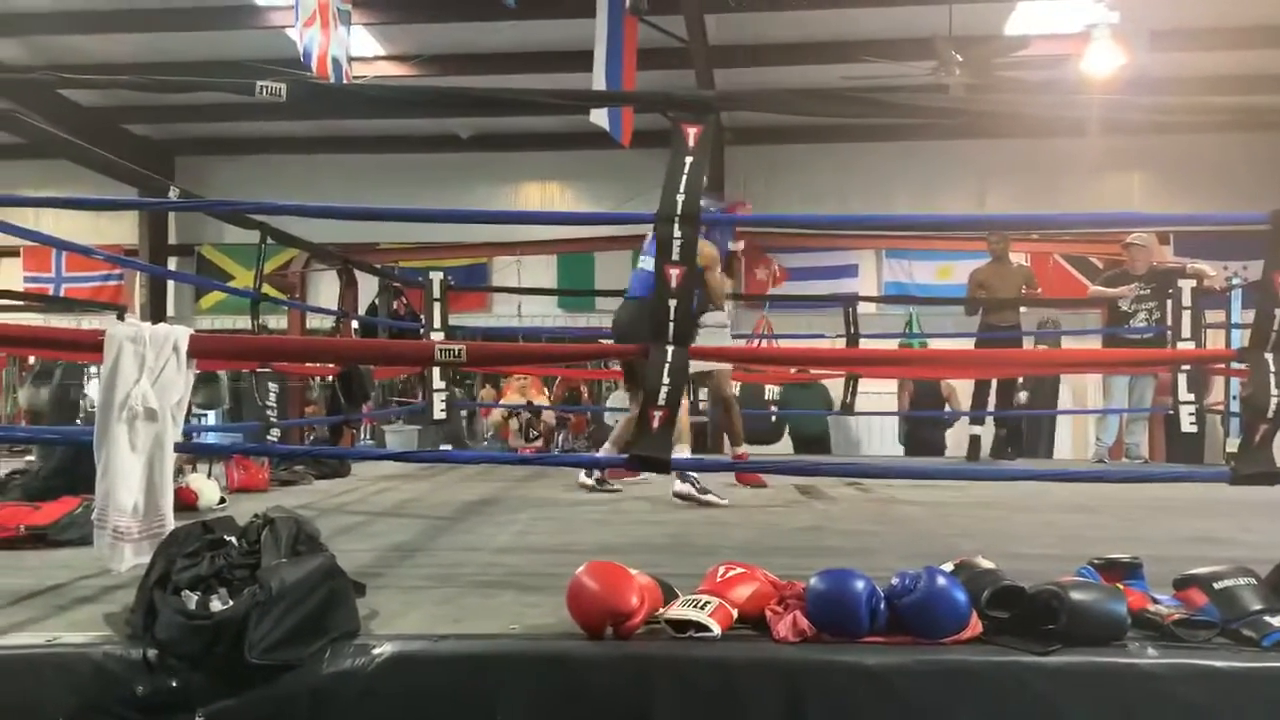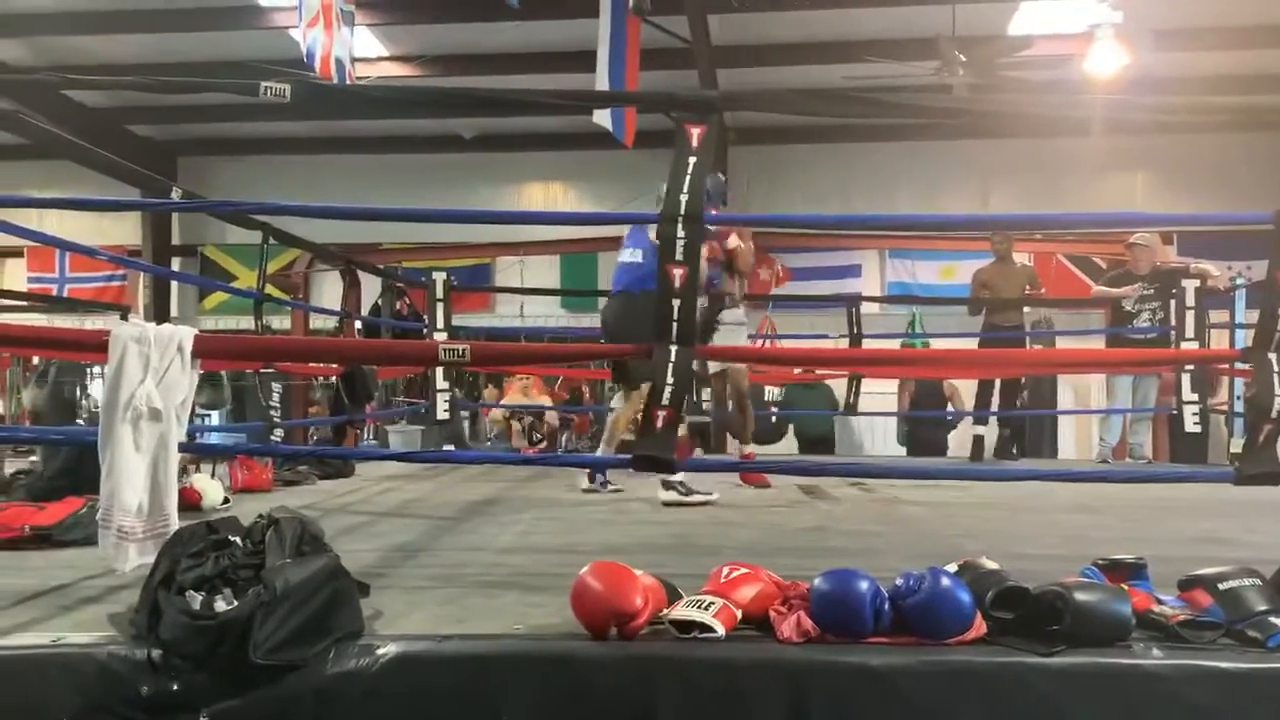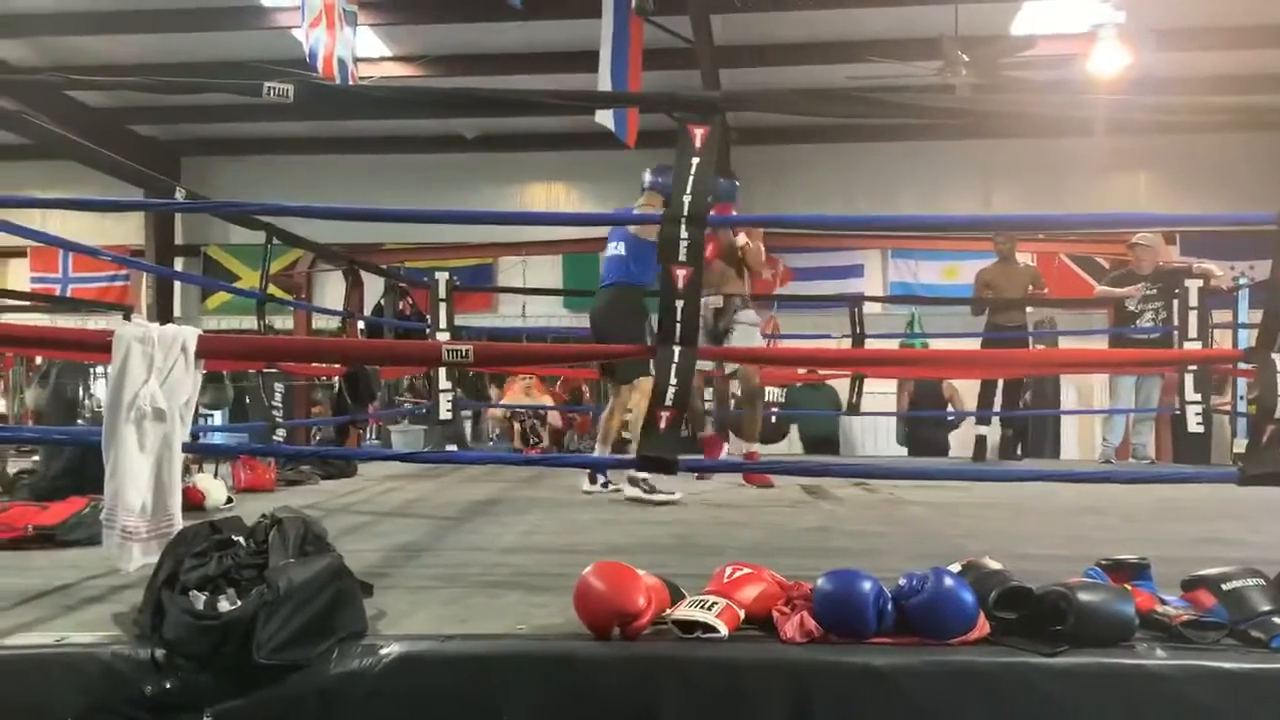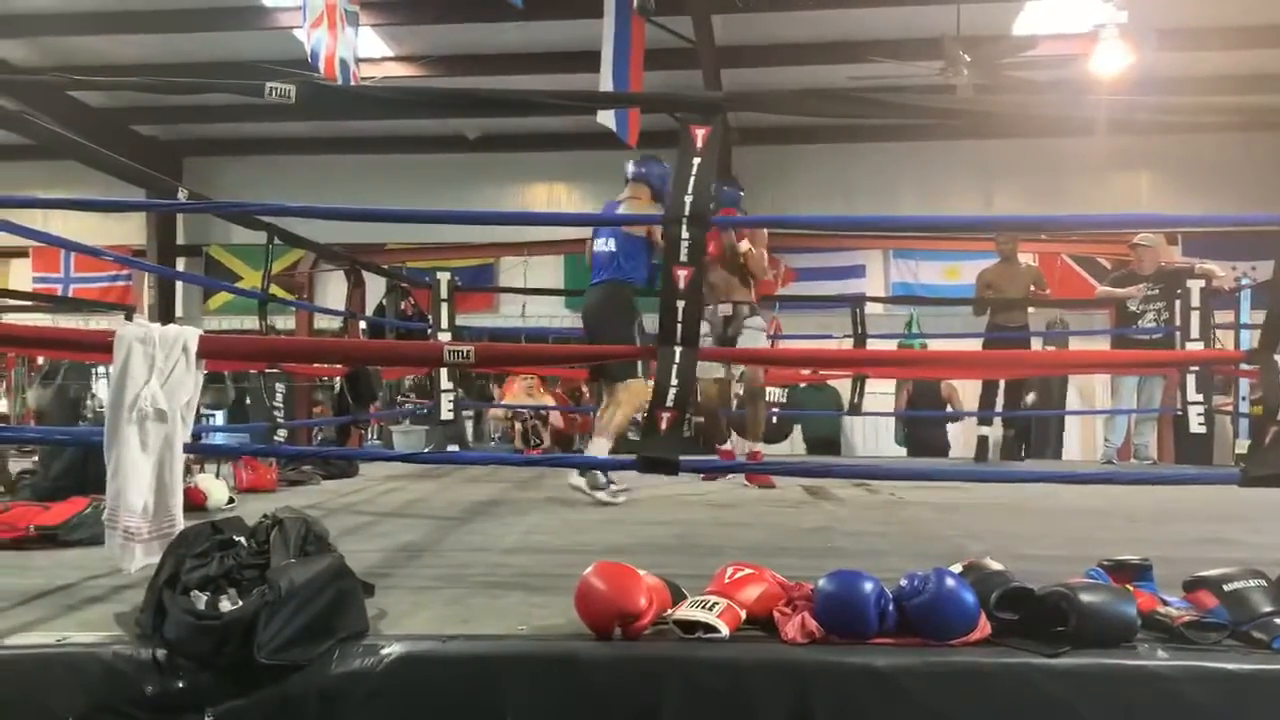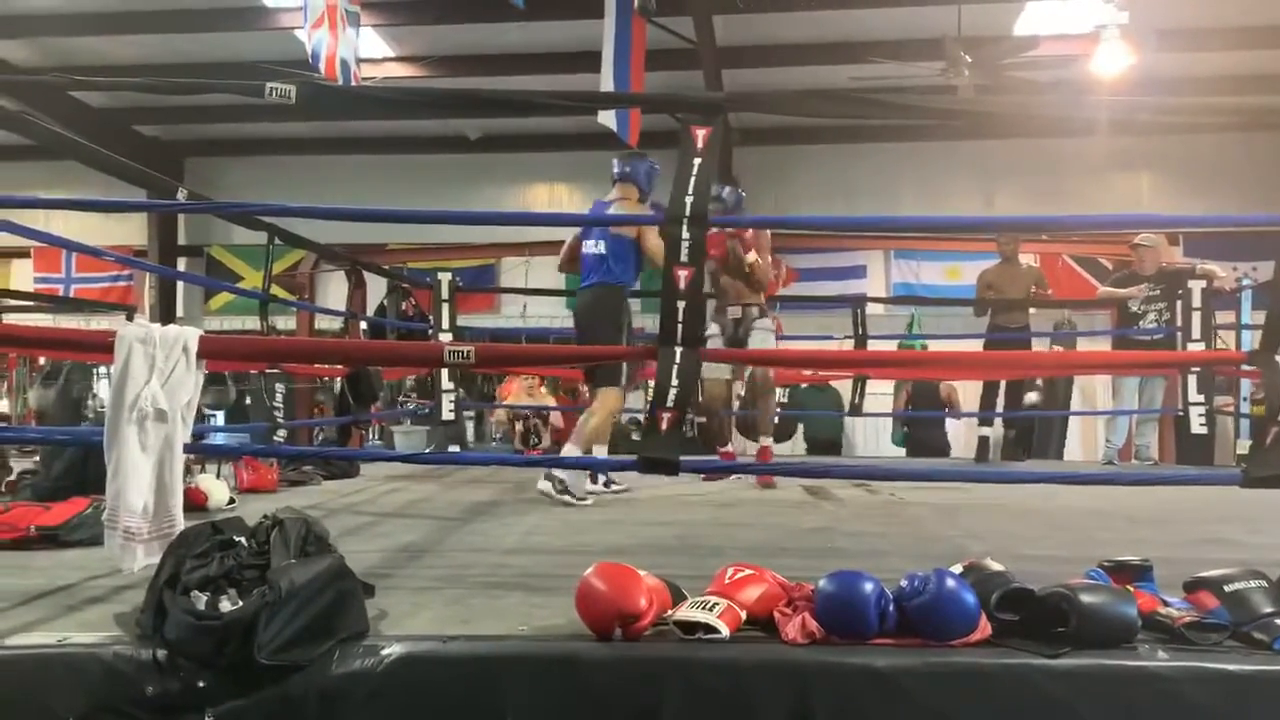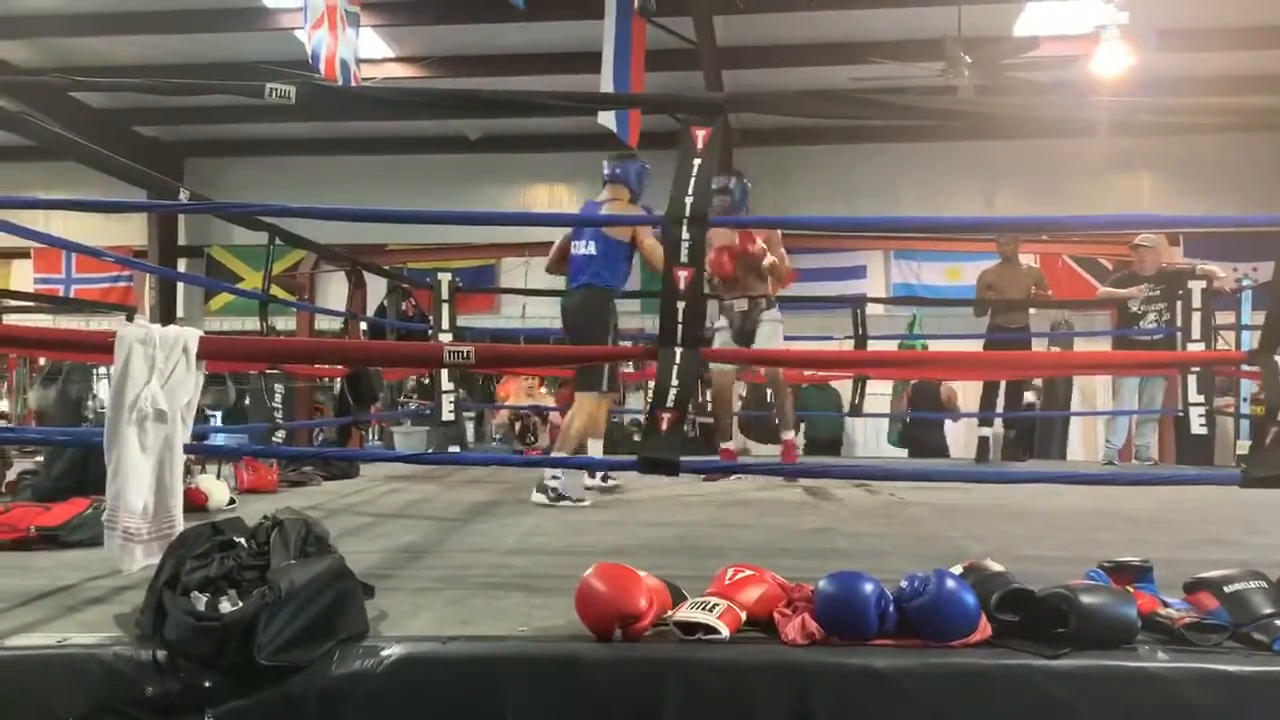
dt=0.1s
person 1, frame 1
left shoulder: (656, 234)
right shoulder: (704, 248)
right elbow: (718, 298)
left hip: (626, 317)
right hip: (647, 322)
left knee: (641, 404)
right knee: (677, 398)
left ankle: (594, 470)
right ankle: (684, 477)
person 1, frame 2
left shoulder: (638, 226)
left hip: (615, 311)
right hip: (639, 310)
left knee: (634, 396)
left ankle: (596, 473)
right ankle: (671, 479)
person 1, frame 3
right shoulder: (660, 218)
left hip: (603, 304)
right hip: (627, 305)
left knee: (620, 394)
right knee: (646, 388)
left ankle: (596, 473)
right ankle: (637, 476)
person 1, frame 4
left shoulder: (607, 213)
right shoulder: (648, 211)
left hip: (594, 301)
right hip: (618, 301)
left knee: (613, 392)
right knee: (634, 391)
left ankle: (594, 471)
right ankle: (591, 467)
person 1, frame 5
left shoulder: (593, 212)
right shoulder: (638, 213)
left elbow: (564, 263)
right elbow: (662, 261)
right wrist: (659, 234)
left hip: (585, 302)
right hip: (609, 304)
left knee: (604, 390)
right knee: (610, 397)
left ankle: (600, 474)
right ankle: (557, 473)
person 1, frame 6
left shoulder: (584, 213)
right shoulder: (630, 213)
left elbow: (552, 265)
right elbow: (661, 264)
right wrist: (653, 237)
left hip: (573, 303)
right hip: (597, 305)
left knee: (598, 391)
right knee: (591, 398)
left ankle: (595, 469)
right ankle: (550, 480)
person 2, frame 1
left shoulder: (724, 231)
left elbow: (732, 271)
left wrist: (736, 242)
left hip: (710, 313)
left knee: (722, 391)
left ankle: (741, 461)
person 2, frame 2
left shoulder: (735, 228)
left elbow: (746, 268)
left wrist: (728, 237)
left hip: (726, 310)
left knee: (740, 388)
left ankle: (747, 461)
person 2, frame 3
left shoulder: (748, 225)
left elbow: (758, 265)
left wrist: (736, 234)
right wrist: (701, 253)
left hip: (739, 311)
right hip: (703, 310)
left knee: (752, 385)
right knee: (688, 386)
left ankle: (751, 459)
right ankle: (709, 439)
person 2, frame 4
left shoulder: (753, 232)
right shoulder: (702, 235)
left elbow: (761, 275)
left wrist: (741, 241)
right wrist: (704, 255)
left hip: (746, 318)
right hip: (711, 320)
left knee: (755, 383)
right knee: (709, 398)
left ankle: (754, 460)
right ankle: (725, 455)
person 2, frame 5
left shoulder: (758, 236)
right shoulder: (707, 240)
left elbow: (767, 282)
left wrist: (746, 251)
right wrist: (708, 260)
left hip: (756, 319)
right hip: (721, 322)
left knee: (763, 381)
right knee: (713, 396)
left ankle: (764, 456)
right ankle: (726, 457)
person 2, frame 6
left shoulder: (765, 230)
right shoulder: (712, 235)
left elbow: (785, 275)
right elbow: (708, 283)
left wrist: (762, 255)
right wrist: (712, 269)
left hip: (763, 310)
right hip: (728, 314)
left knee: (775, 375)
right knee: (719, 388)
left ankle: (789, 448)
right ankle: (727, 456)
person 3, frame 1
left shoulder: (1162, 274)
right shoulder: (1115, 277)
left elbow: (1193, 267)
right elbow: (1091, 292)
left wrist: (1211, 275)
right wrist: (1116, 292)
right hip: (1119, 351)
left knee: (1141, 407)
right knee: (1113, 404)
left ankle: (1133, 450)
right ankle: (1101, 450)
person 3, frame 2
left shoulder: (1165, 274)
right shoulder: (1118, 277)
left elbow: (1197, 267)
right elbow: (1095, 292)
left wrist: (1214, 274)
right wrist: (1120, 292)
right hip: (1122, 351)
left knee: (1145, 407)
right knee: (1117, 404)
left ankle: (1138, 449)
right ankle: (1105, 450)
person 3, frame 3
left shoulder: (1168, 274)
right shoulder: (1121, 277)
left elbow: (1200, 267)
right elbow: (1098, 292)
left wrist: (1217, 274)
right wrist: (1123, 292)
right hip: (1125, 351)
left knee: (1148, 407)
right knee: (1119, 404)
left ankle: (1141, 450)
right ankle: (1108, 450)
person 3, frame 4
left shoulder: (1170, 274)
right shoulder: (1122, 277)
left elbow: (1202, 268)
right elbow: (1099, 292)
left wrist: (1219, 274)
right wrist: (1124, 293)
left hip: (1158, 352)
right hip: (1127, 352)
left knee: (1150, 407)
right knee: (1122, 405)
left ankle: (1142, 450)
right ankle: (1109, 451)
person 3, frame 5
left shoulder: (1171, 274)
right shoulder: (1124, 278)
left elbow: (1203, 268)
right elbow: (1101, 293)
left wrist: (1219, 275)
right wrist: (1126, 293)
left hip: (1160, 353)
right hip: (1128, 352)
left knee: (1152, 408)
right knee: (1123, 405)
left ankle: (1143, 451)
right ankle: (1110, 451)
person 3, frame 6
left shoulder: (1171, 275)
right shoulder: (1124, 278)
left elbow: (1203, 269)
right elbow: (1100, 293)
left wrist: (1220, 275)
right wrist: (1125, 293)
left hip: (1160, 353)
right hip: (1128, 353)
left knee: (1152, 408)
right knee: (1123, 406)
left ankle: (1143, 451)
right ankle: (1110, 452)
person 4, frame 1
left shoulder: (1024, 272)
right shoulder: (978, 274)
left elbow: (1040, 297)
right elbow: (969, 310)
left wrist: (1030, 296)
right wrist: (977, 301)
left hip: (1013, 332)
right hip: (988, 332)
left knee: (1008, 387)
right knee: (982, 385)
left ankle: (1000, 443)
right ankle: (974, 442)
person 4, frame 2
left shoulder: (1028, 272)
right shoulder: (982, 274)
left elbow: (1043, 297)
right elbow: (973, 310)
left wrist: (1033, 296)
right wrist: (980, 301)
left hip: (1016, 332)
right hip: (991, 331)
left knee: (1012, 387)
right knee: (985, 385)
left ankle: (1004, 443)
right ankle: (978, 442)
person 4, frame 3
left shoulder: (1030, 272)
right shoulder: (985, 274)
right elbow: (975, 310)
left wrist: (1036, 296)
right wrist: (984, 301)
left hip: (1019, 333)
right hip: (994, 332)
left knee: (1014, 388)
right knee: (988, 386)
left ankle: (1007, 443)
right ankle: (981, 442)
person 4, frame 4
left shoulder: (1033, 272)
right shoulder: (986, 274)
left elbow: (1048, 297)
right elbow: (977, 310)
left wrist: (1038, 296)
right wrist: (985, 301)
left hip: (1021, 333)
right hip: (995, 332)
left knee: (1016, 388)
right knee: (990, 386)
left ankle: (1009, 443)
right ankle: (982, 442)
person 4, frame 5
left shoulder: (1033, 273)
right shoulder: (987, 275)
left elbow: (1049, 297)
right elbow: (978, 311)
left wrist: (1039, 296)
right wrist: (986, 302)
left hip: (1022, 334)
right hip: (996, 333)
left knee: (1016, 389)
right knee: (990, 387)
left ankle: (1009, 444)
right ankle: (983, 443)
person 4, frame 6
left shoulder: (1034, 273)
right shoulder: (987, 275)
left elbow: (1049, 298)
right elbow: (978, 311)
left wrist: (1039, 297)
right wrist: (986, 302)
left hip: (1022, 334)
right hip: (996, 333)
left knee: (1016, 389)
right knee: (990, 387)
left ankle: (1009, 444)
right ankle: (983, 443)
